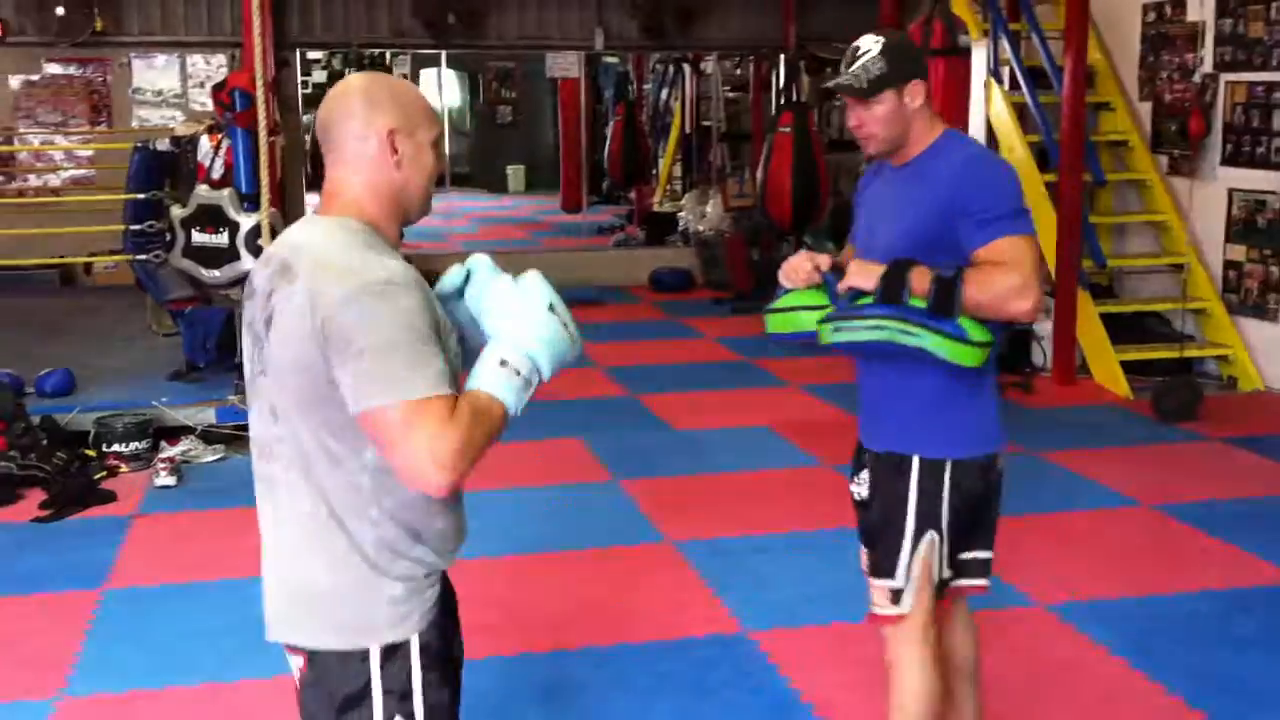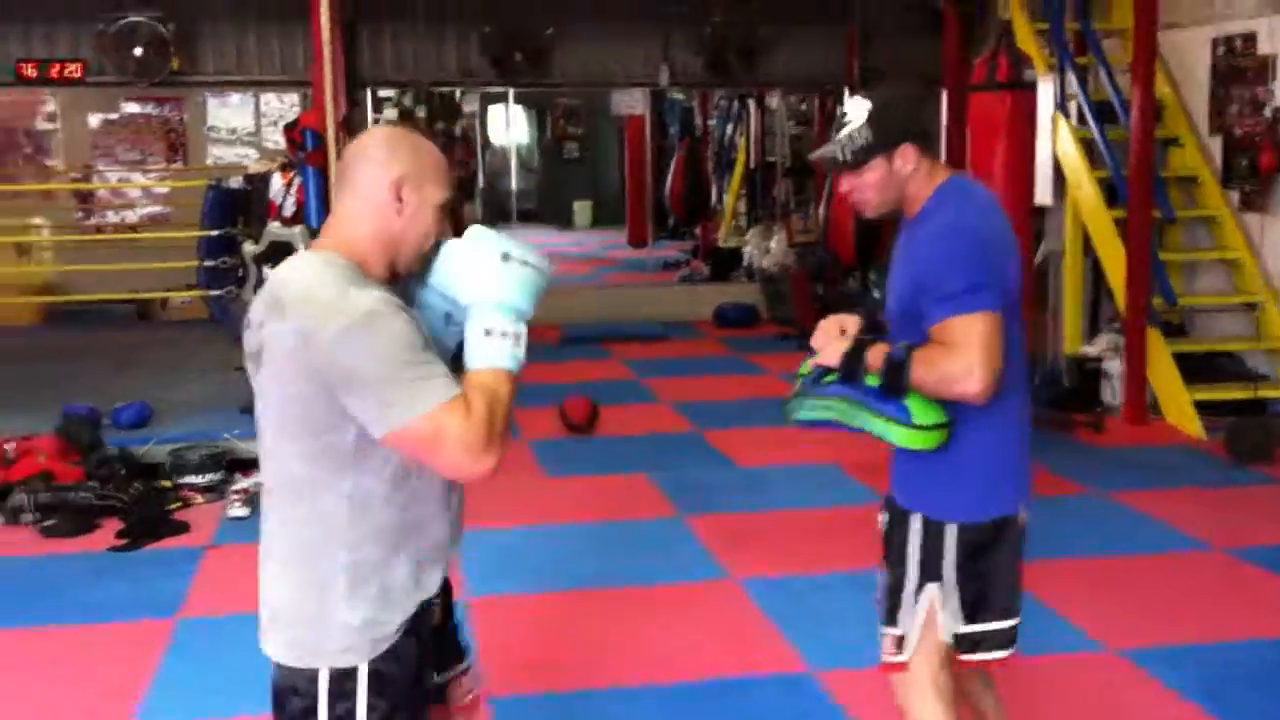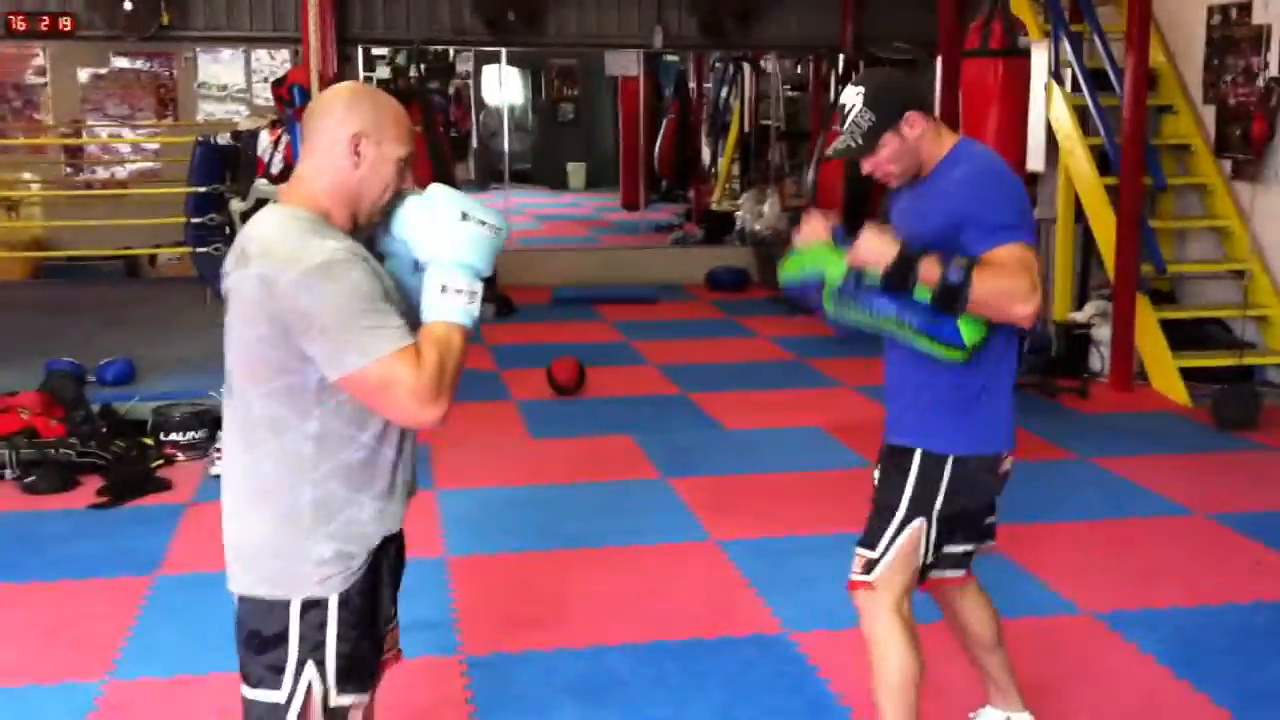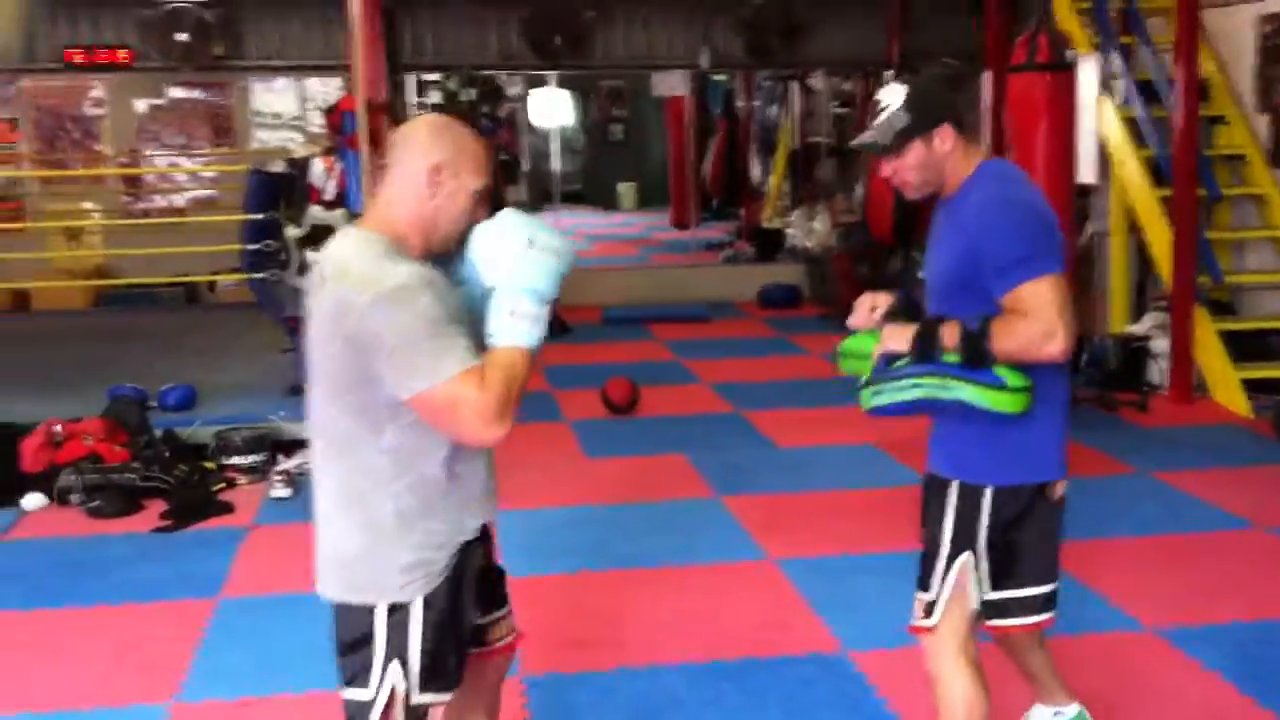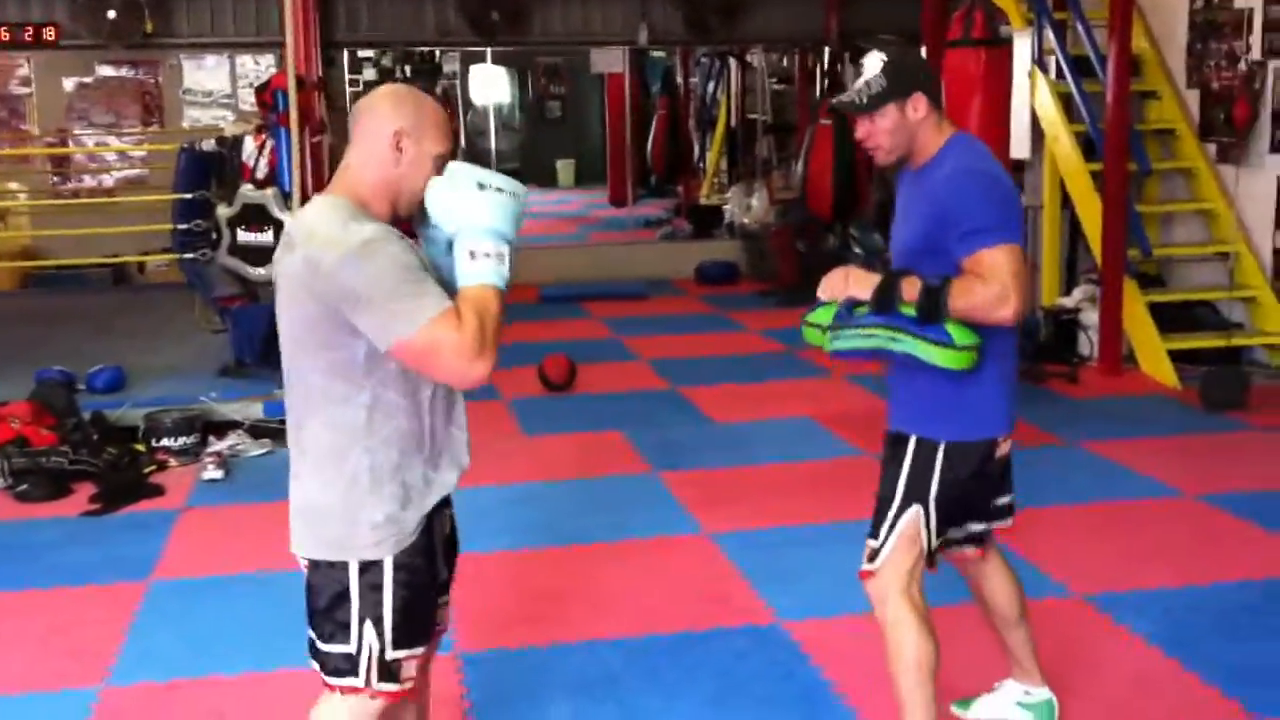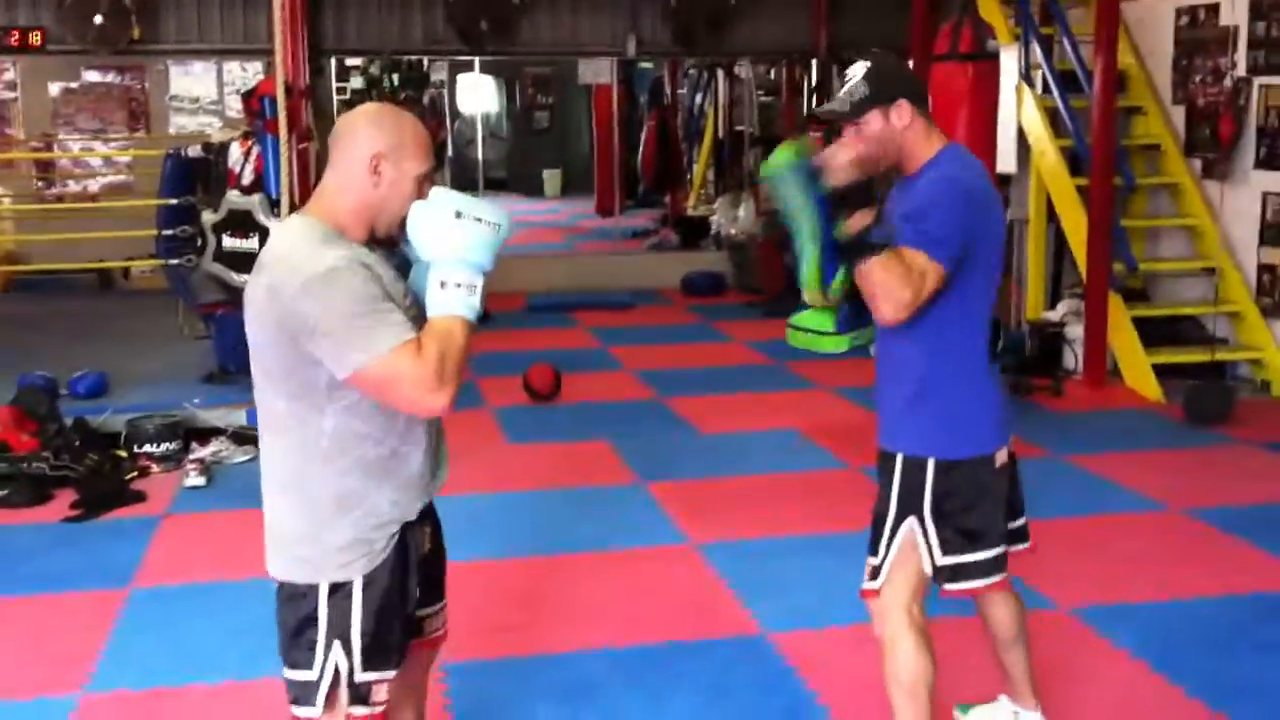
dt=0.5s
person 1, frame 1
left shoulder: (974, 174)
right shoulder: (876, 177)
left elbow: (1019, 291)
left wrist: (901, 279)
right wrist: (825, 266)
left hip: (939, 433)
right hip: (887, 424)
left knee: (906, 616)
right knee: (941, 600)
person 1, frame 2
left shoulder: (953, 234)
right shoulder: (938, 212)
left elbow: (970, 374)
left wrist: (862, 355)
right wrist: (863, 329)
left hip: (957, 486)
right hip: (946, 475)
right knee: (946, 643)
person 1, frame 3
left shoulder: (981, 182)
right shoulder: (913, 187)
left elbow: (1020, 299)
left wrist: (910, 260)
right wrist: (834, 247)
left hip: (951, 428)
right hip: (927, 420)
left knee: (880, 594)
right knee: (942, 574)
person 1, frame 4
left shoulder: (1001, 209)
right shoulder: (961, 200)
left elbow: (1049, 334)
left wrist: (927, 337)
right wrist: (899, 310)
left hip: (994, 455)
right hip: (981, 446)
left knee: (943, 632)
right knee: (996, 606)
person 1, frame 5
left shoulder: (968, 181)
right shoulder: (923, 174)
left elbow: (1001, 298)
left wrist: (888, 287)
right wrist: (866, 282)
left hip: (946, 414)
right hip: (960, 406)
left knee: (890, 580)
right knee: (971, 546)
person 1, frame 6
left shoulder: (948, 189)
right shoulder: (929, 180)
left elbow: (893, 301)
left wrist: (851, 205)
right wrist: (845, 286)
left hip: (937, 429)
right hip: (969, 420)
left knee: (892, 599)
right knee: (982, 574)
person 2, frame 1
left shoulder: (300, 252)
right shoulder: (364, 284)
right elbow: (433, 460)
left wrist: (447, 314)
right wrist: (516, 356)
left hip: (331, 575)
right hip: (365, 599)
person 2, frame 2
left shoulder: (311, 286)
right shoulder: (352, 317)
left elbow: (400, 390)
right elbow: (470, 450)
right wrist: (497, 317)
right hip: (347, 619)
person 2, frame 3
left shoulder: (283, 235)
right shoulder: (315, 264)
left elbow: (368, 343)
right elbow: (422, 397)
left wrist: (411, 262)
right wrist: (456, 275)
left hip: (340, 529)
right hip: (309, 551)
person 2, frame 4
left shoulder: (365, 258)
right shoulder: (388, 288)
left elbow: (448, 370)
right elbow: (484, 418)
left wrist: (490, 289)
right wrist: (520, 301)
left hip: (436, 532)
right hip: (397, 558)
left knee: (483, 655)
person 2, frame 5
left shoulder: (335, 227)
right shoulder: (358, 247)
left elbow: (421, 326)
right elbow: (469, 358)
left wrist: (454, 241)
right wrist: (485, 244)
left hip: (402, 493)
right hip: (369, 514)
left knee: (410, 656)
person 2, frame 6
left shoulder: (335, 251)
right shoulder: (321, 271)
left elbow: (399, 352)
right elbow: (428, 388)
left wrist: (434, 273)
right wrist: (458, 276)
left hip: (390, 514)
right hip: (344, 540)
left knee: (409, 656)
